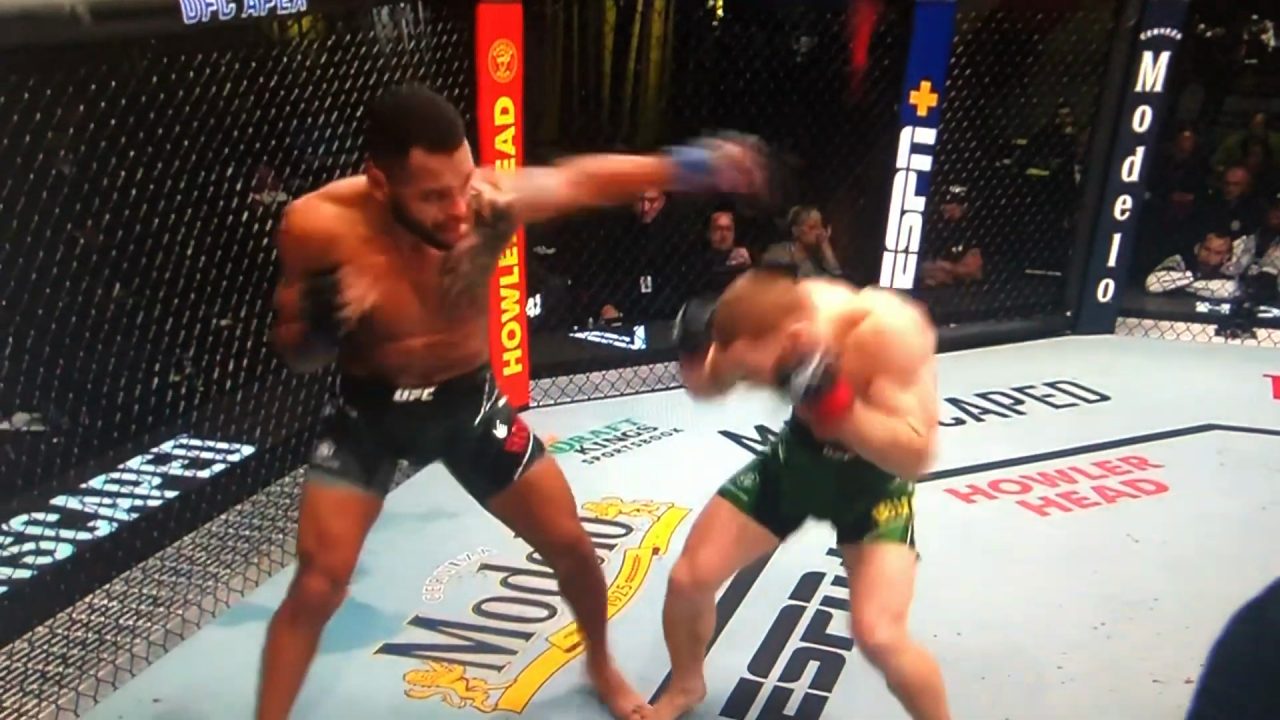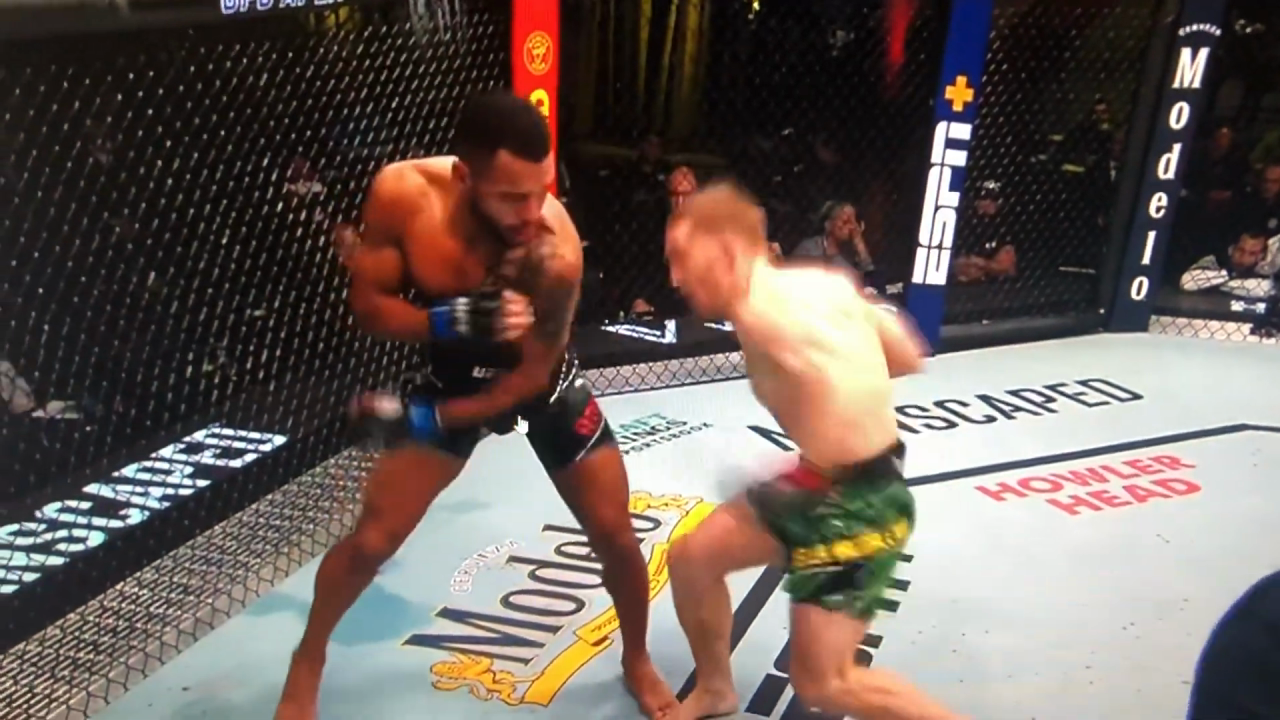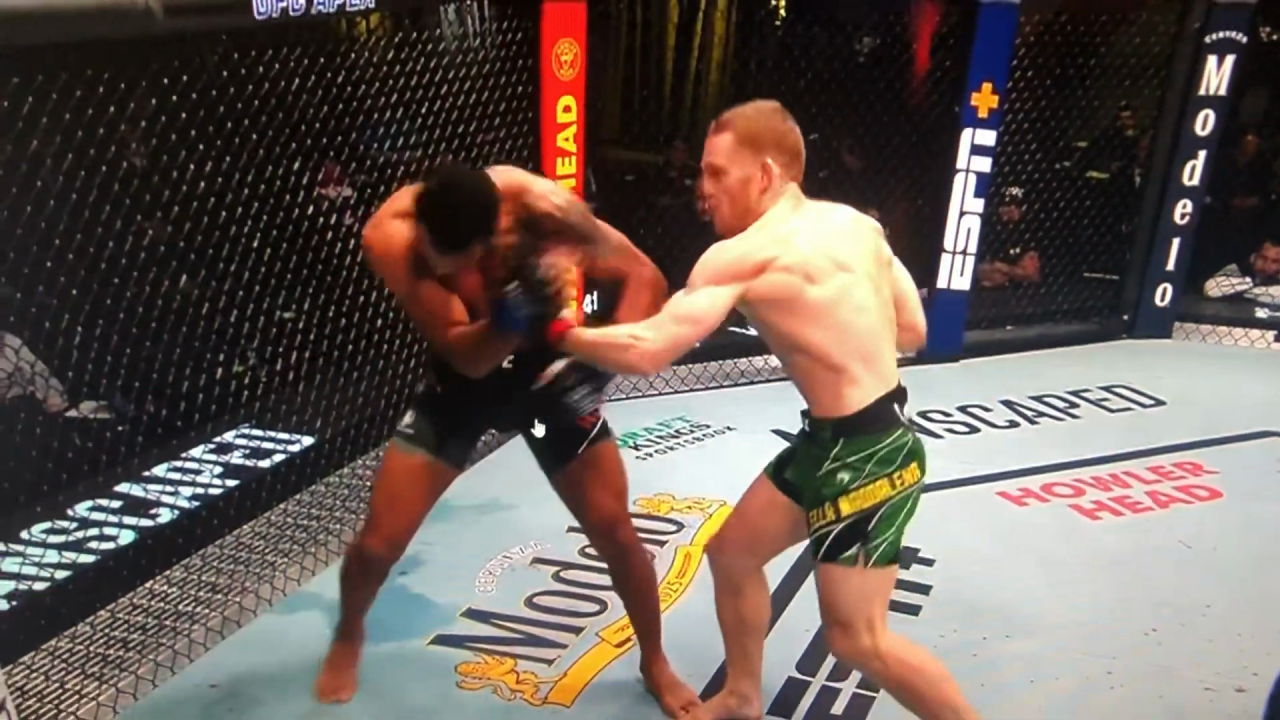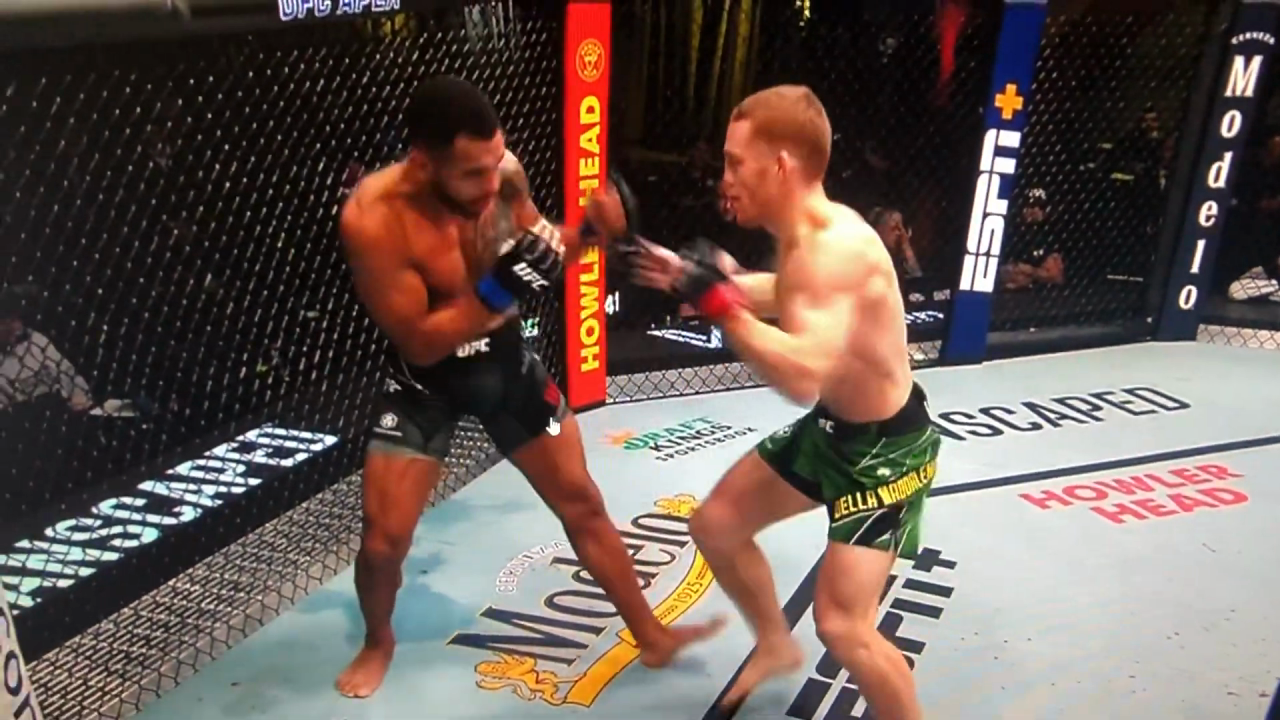
dt=0.4s
person 1, frame 1
left shoulder: (487, 203)
right shoulder: (317, 225)
left elbow: (593, 177)
right elbow: (293, 352)
left wrist: (693, 164)
right wrist: (322, 325)
left hip: (468, 402)
right hip: (369, 412)
left knee: (568, 544)
right knee: (318, 588)
left ankle: (601, 665)
person 1, frame 2
left shoulder: (552, 253)
right shoulder: (401, 191)
left elbow: (533, 377)
right elbow: (366, 304)
left wrist: (428, 420)
right wrist: (450, 321)
left hip: (539, 386)
right hip: (452, 376)
left knee: (615, 536)
right knee: (372, 541)
left ankle: (637, 660)
right ankle: (307, 661)
person 1, frame 3
left shoulder: (541, 207)
right shoulder: (390, 235)
left elbow: (642, 277)
right elbow: (466, 355)
left wrist: (599, 360)
right wrist: (513, 316)
left hip: (549, 376)
right hip: (457, 382)
left knee: (616, 533)
right knee: (377, 543)
left ankle: (655, 662)
right ankle: (348, 639)
person 1, frame 4
left shoulder: (504, 174)
right shoulder: (371, 218)
left elbow: (541, 246)
right elbow: (419, 342)
left wrist: (591, 229)
right wrist: (500, 289)
left hip: (506, 359)
right hip: (424, 378)
left knee: (580, 500)
right knee: (384, 540)
left ankle: (649, 634)
right ankle: (378, 642)
person 2, frame 1
left shoulder: (891, 330)
right shoulder: (772, 314)
left elbow: (913, 453)
right elbow: (705, 387)
left wrist: (830, 401)
right wrist: (694, 352)
left hip: (874, 477)
right hip: (800, 452)
left knee: (880, 635)
right knee: (688, 579)
person 2, frame 2
left shoulder: (760, 308)
right shoulder: (815, 283)
left elbow: (848, 394)
right elbow: (910, 357)
left wrist: (796, 480)
left hip: (857, 499)
right hip: (832, 483)
right knee: (690, 559)
person 2, frame 3
left shoulder: (747, 254)
right shoulder: (855, 225)
left elbow: (649, 349)
right elbow: (912, 332)
left wrist: (559, 330)
left hip: (865, 450)
right hip: (845, 438)
left knee: (856, 637)
right knee: (730, 552)
person 2, frame 4
left shoulder: (834, 248)
right shoulder: (805, 234)
left elbow: (803, 376)
right elbow: (784, 297)
left wrist: (717, 303)
right wrist: (701, 280)
left hip: (887, 449)
right hip: (827, 427)
left knee: (843, 625)
right knee: (714, 525)
right ankle: (774, 643)
